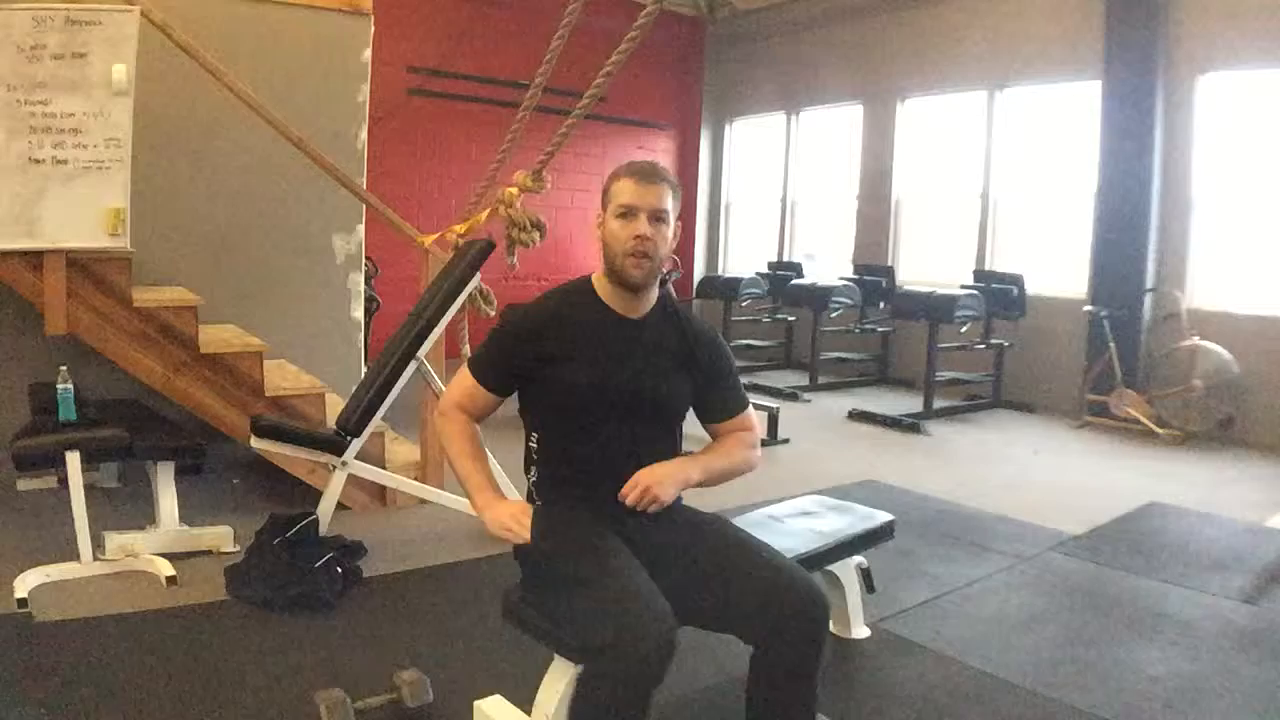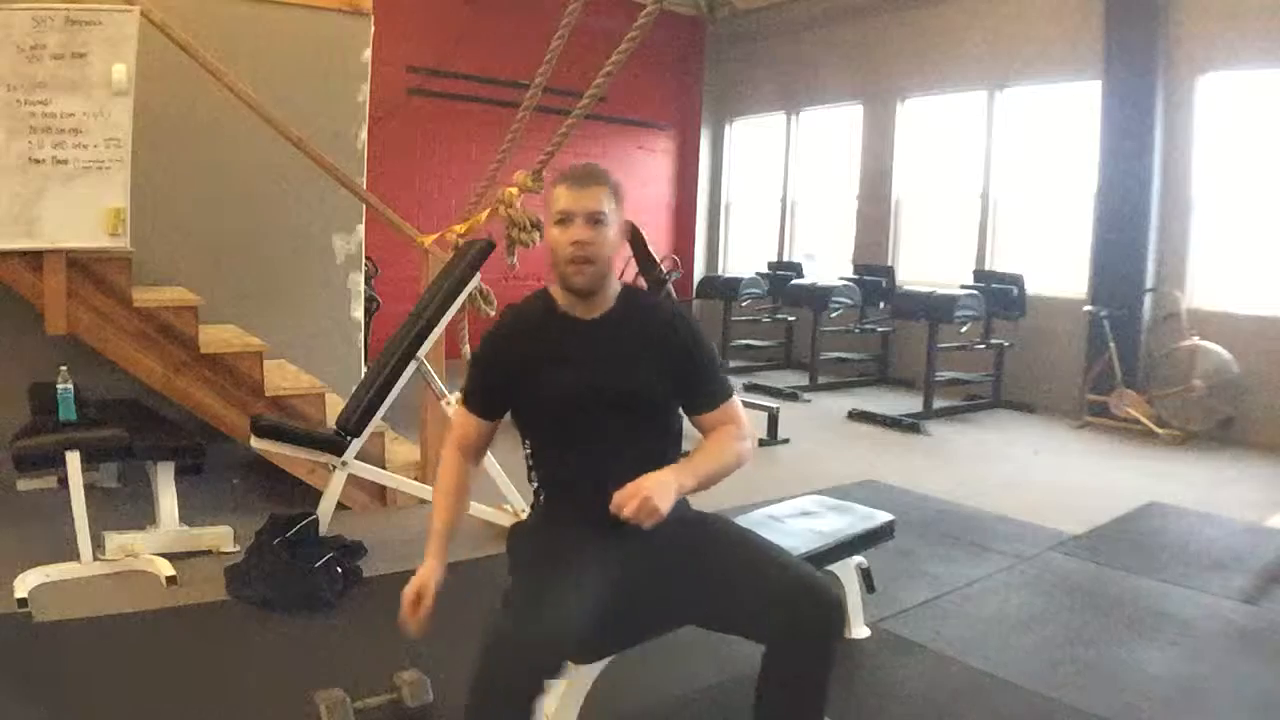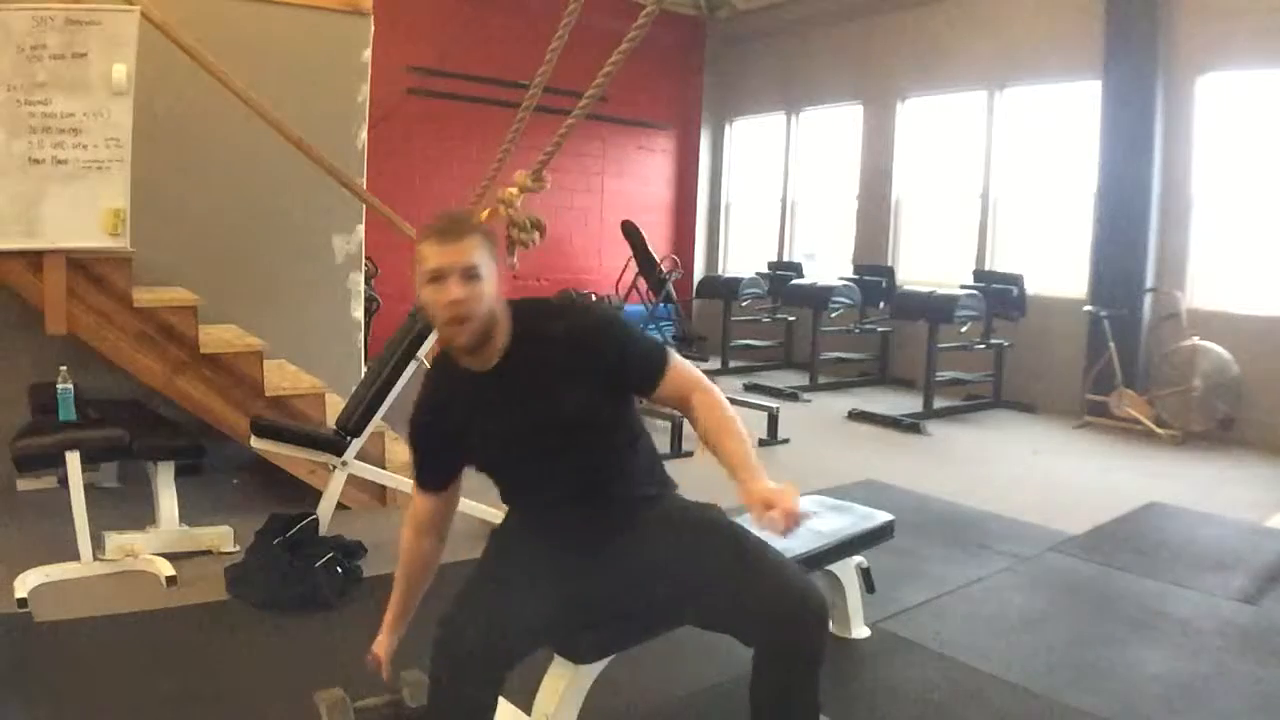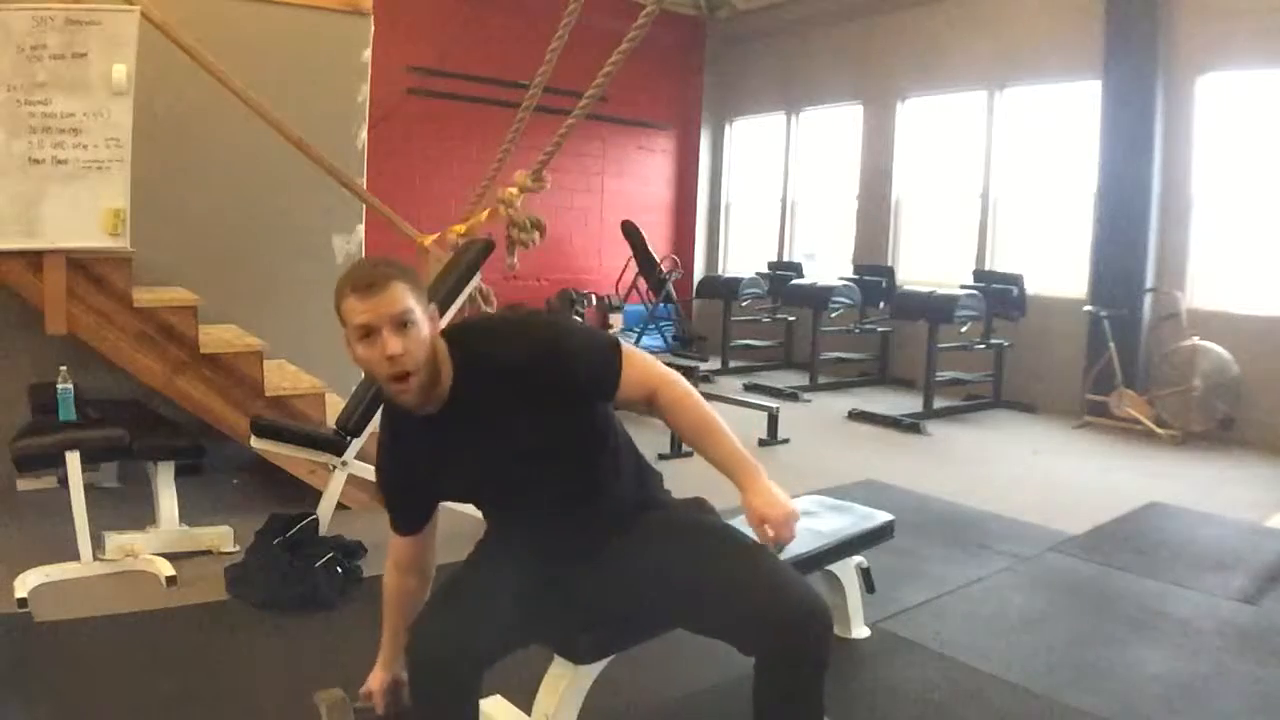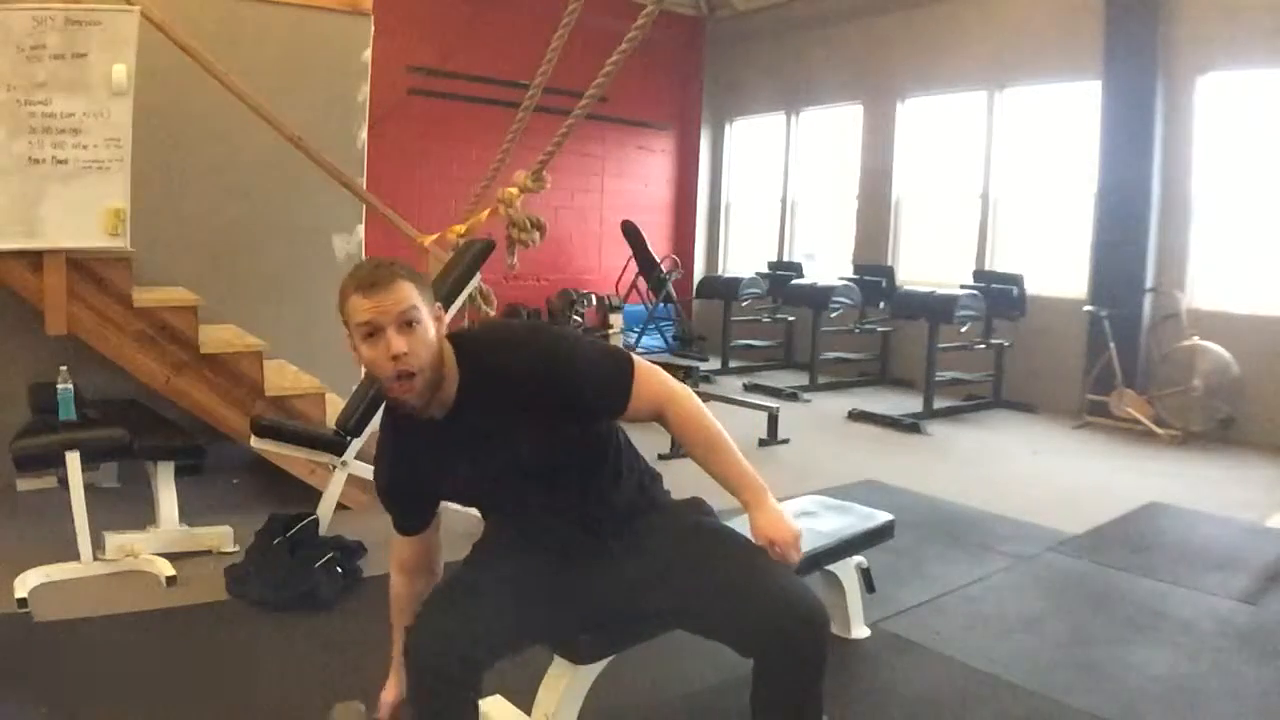
dt=0.3s
person 1, frame 1
left shoulder: (692, 339)
right shoulder: (539, 323)
left elbow: (745, 442)
right elbow: (455, 411)
left wrist: (683, 469)
right wrist: (491, 503)
left hip: (658, 520)
right hip: (566, 525)
left knee: (801, 608)
right knee: (643, 633)
person 1, frame 2
left shoulder: (668, 327)
right shoulder: (514, 337)
left elbow: (734, 433)
right elbow: (463, 446)
left wrist: (674, 478)
right wrist: (433, 559)
left hip: (661, 526)
right hip: (567, 531)
left knee: (816, 606)
right knee: (529, 642)
person 1, frame 3
left shoulder: (576, 330)
right shoulder: (440, 404)
left elbow: (692, 391)
right elbow: (427, 524)
left wrist: (753, 477)
right wrist: (392, 628)
left hip: (647, 522)
right hip: (544, 546)
left knee: (798, 611)
right knee: (465, 647)
person 1, frame 4
left shoulder: (519, 347)
right shoulder: (400, 447)
left elbow: (657, 385)
right elbow: (409, 565)
left wrist: (752, 481)
right wrist: (388, 661)
left hip: (638, 523)
right hip: (532, 552)
left knee: (799, 620)
right knee: (435, 650)
person 1, frame 5
left shoulder: (528, 357)
right shoulder: (399, 448)
left elbow: (668, 400)
right elbow: (414, 567)
left wrist: (759, 502)
right wrist: (401, 673)
left hip: (638, 526)
right hip: (532, 553)
left knee: (798, 621)
right knee: (433, 652)
